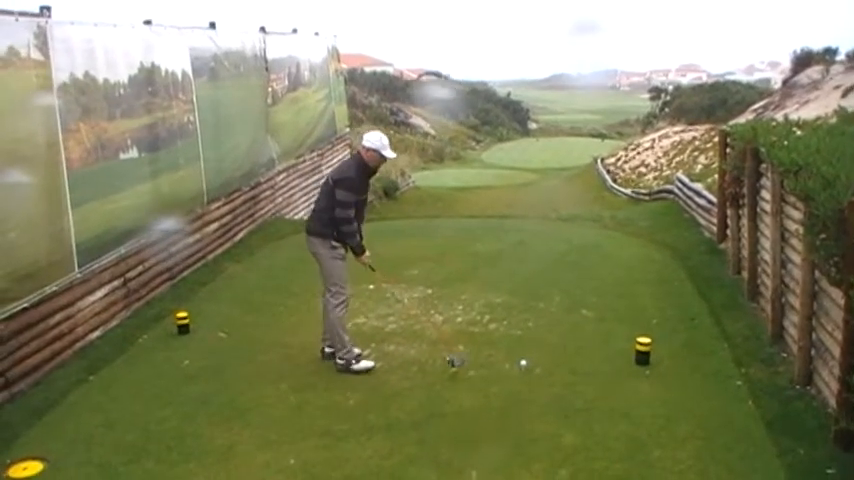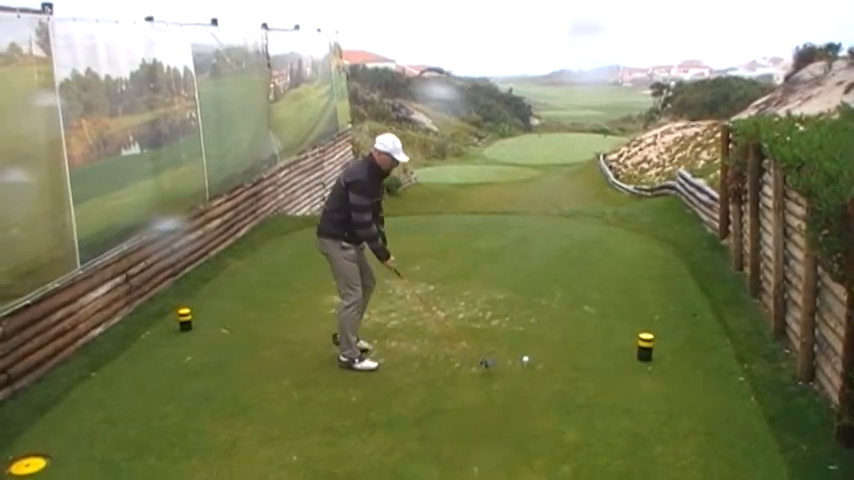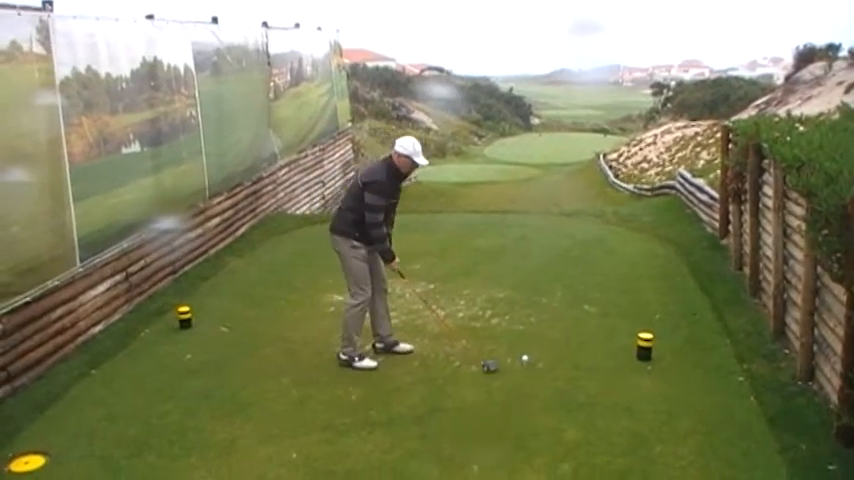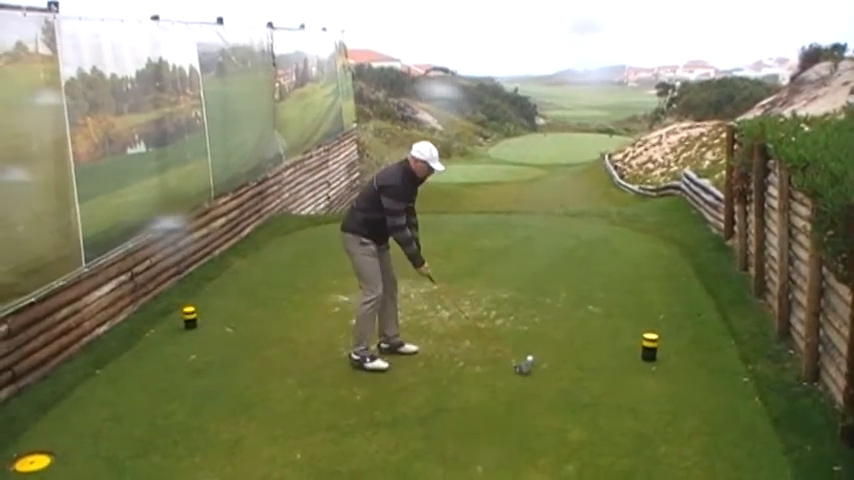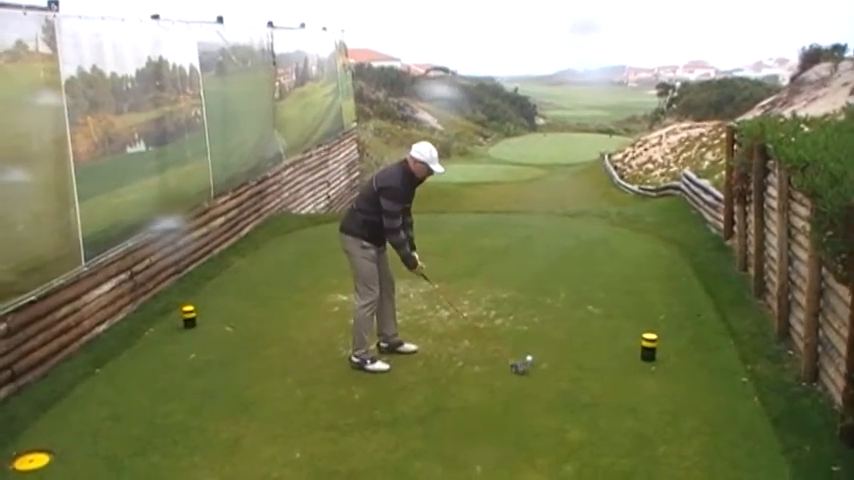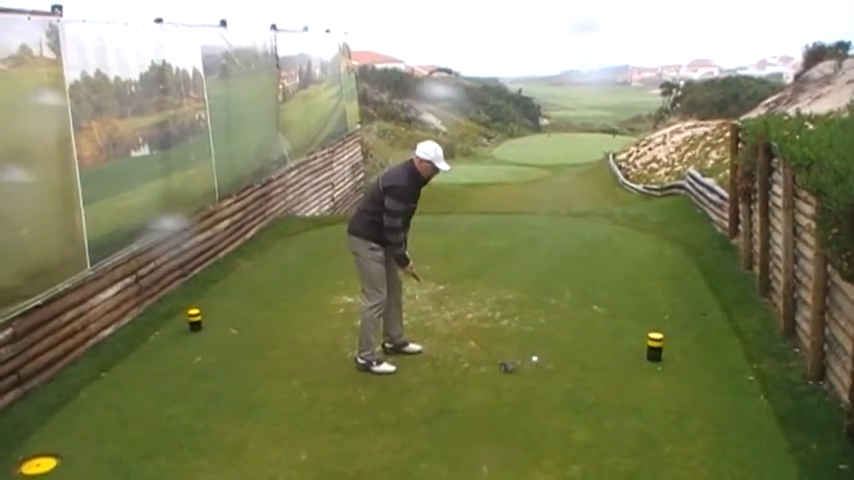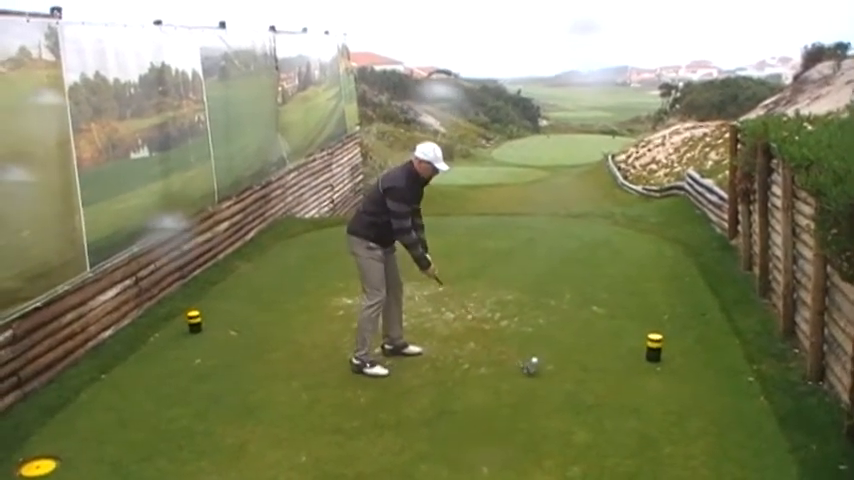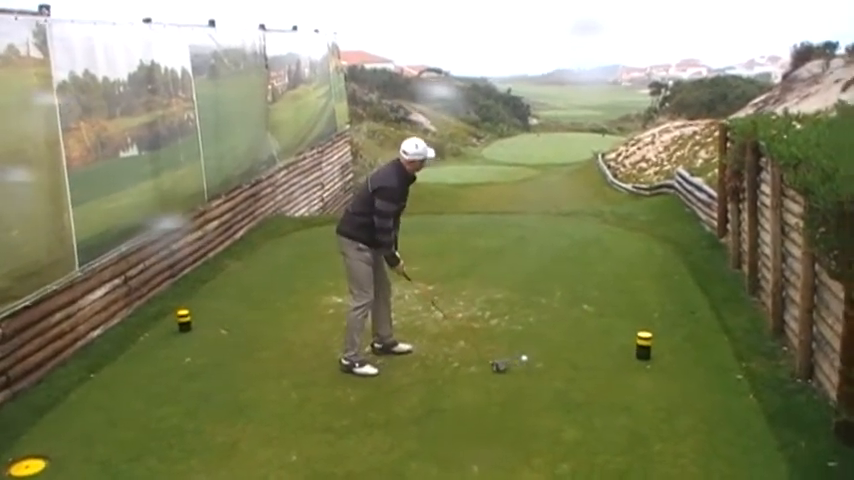
dt=0.3s
person 1, frame 1
left shoulder: (359, 171)
right shoulder: (350, 176)
left elbow: (354, 214)
right elbow: (345, 219)
left wrist: (358, 245)
right wrist: (359, 250)
left hip: (331, 237)
right hip: (325, 238)
left knee: (333, 293)
right knee: (338, 295)
left ankle: (331, 345)
right ankle: (344, 356)
person 1, frame 2
left shoulder: (373, 173)
right shoulder: (361, 178)
left elbow: (374, 214)
right elbow: (363, 222)
left wrist: (383, 245)
right wrist: (383, 254)
left hip: (349, 237)
right hip: (336, 239)
left knee: (367, 282)
right knee: (351, 294)
left ankle: (345, 335)
right ankle: (348, 354)
person 1, frame 3
left shoulder: (392, 175)
right shoulder: (379, 179)
left elbow: (387, 216)
right elbow: (375, 222)
left wrist: (388, 250)
right wrist: (388, 256)
left hip: (363, 237)
right hip: (348, 237)
left knee: (379, 288)
right knee: (361, 294)
left ankle: (384, 341)
right ankle: (348, 353)
person 1, frame 4
left shoulder: (408, 179)
right shoulder: (394, 182)
left elbow: (409, 217)
right elbow: (397, 226)
left wrist: (418, 252)
right wrist: (416, 260)
left hip: (375, 236)
right hip: (359, 236)
left knee: (389, 287)
right knee: (373, 292)
left ankle: (389, 340)
right ankle: (359, 353)
person 1, frame 5
left shoulder: (406, 179)
right shoulder: (394, 183)
left elbow: (404, 218)
right elbow: (393, 228)
left wrist: (413, 251)
right wrist: (410, 262)
left hip: (373, 237)
right hip: (358, 238)
left knee: (386, 287)
right knee: (368, 295)
left ankle: (388, 340)
right ankle: (359, 355)
person 1, frame 6
left shoulder: (412, 179)
right shoulder: (400, 183)
left elbow: (403, 221)
right elbow: (392, 227)
left wrist: (404, 255)
right wrist: (403, 259)
left hip: (380, 239)
right hip: (366, 240)
left knee: (393, 289)
right knee: (376, 297)
left ankle: (393, 340)
right ankle: (365, 357)
person 1, frame 7
left shoulder: (414, 181)
right shoulder: (399, 184)
left elbow: (414, 220)
right elbow: (403, 229)
left wrist: (425, 253)
right wrist: (423, 263)
left hip: (382, 240)
right hip: (365, 240)
left knee: (394, 289)
right knee: (375, 297)
left ankle: (393, 342)
right ankle: (361, 358)
person 1, frame 8
left shoulder: (398, 176)
right shoulder: (390, 184)
left elbow: (391, 220)
right elbow: (384, 226)
left wrist: (394, 252)
right wrist: (393, 260)
left hip: (369, 239)
right hip: (355, 240)
left knee: (382, 289)
right knee: (363, 298)
left ankle: (383, 341)
right ankle: (350, 358)
